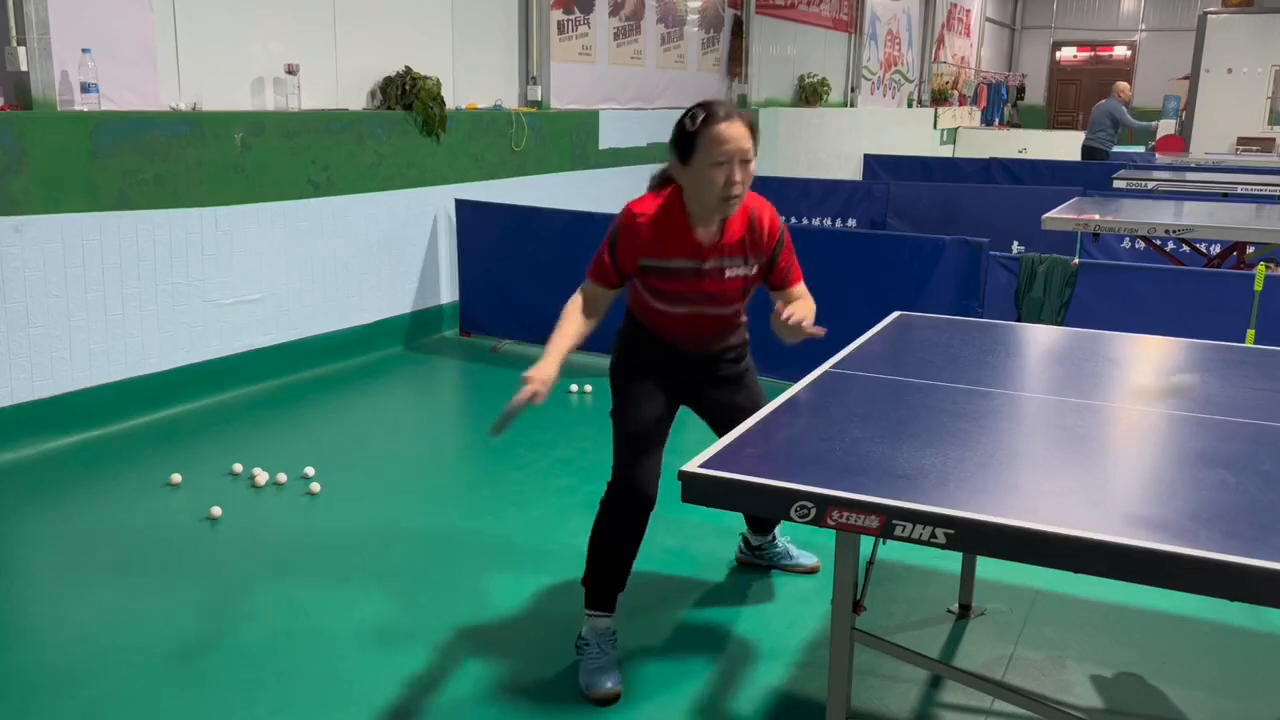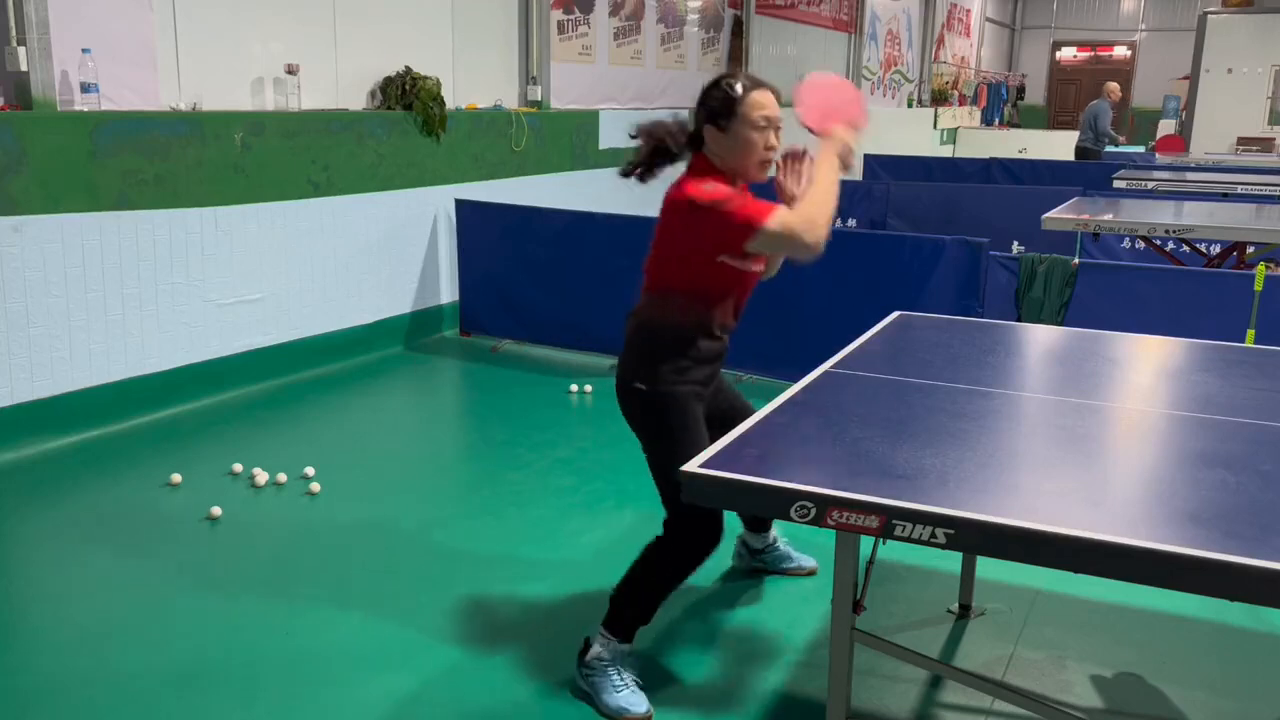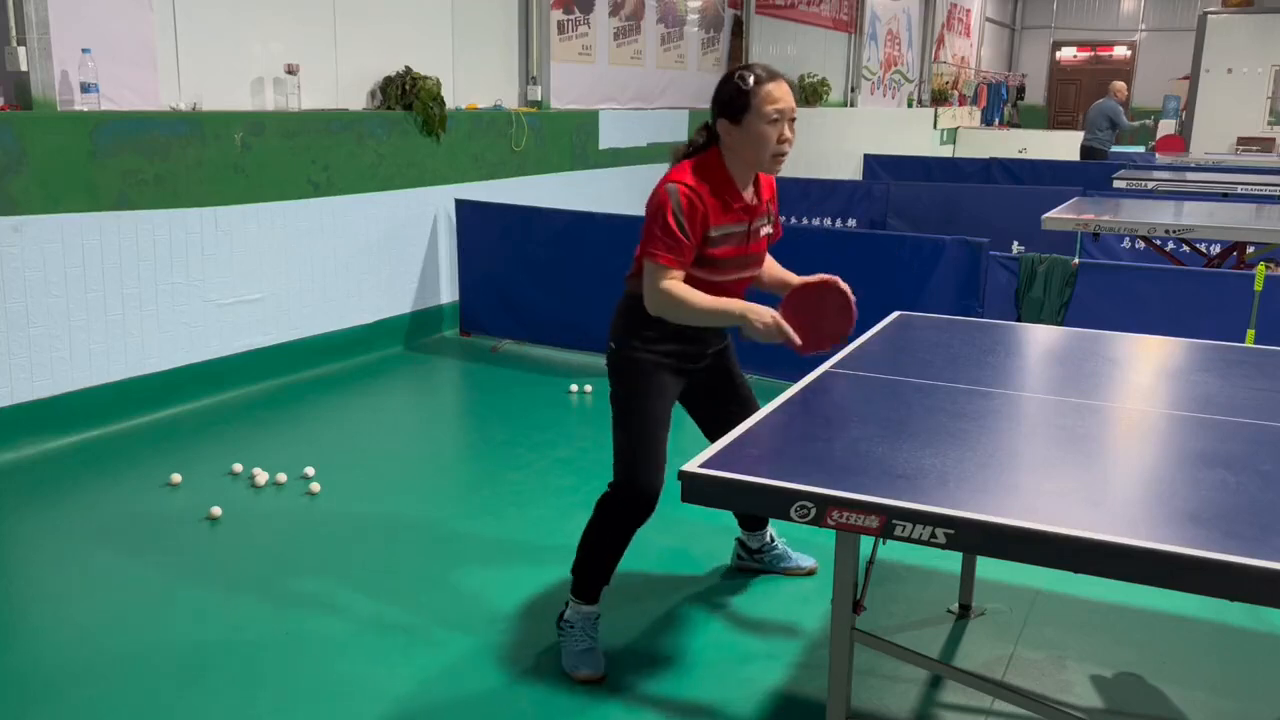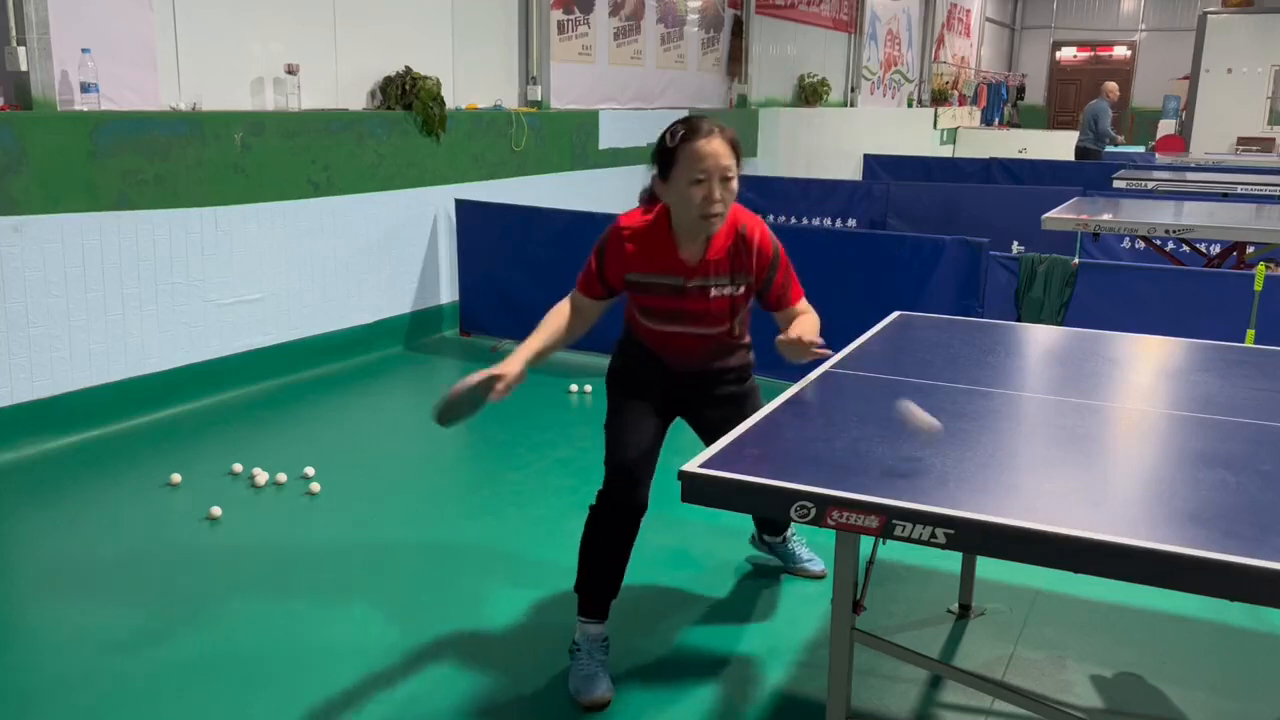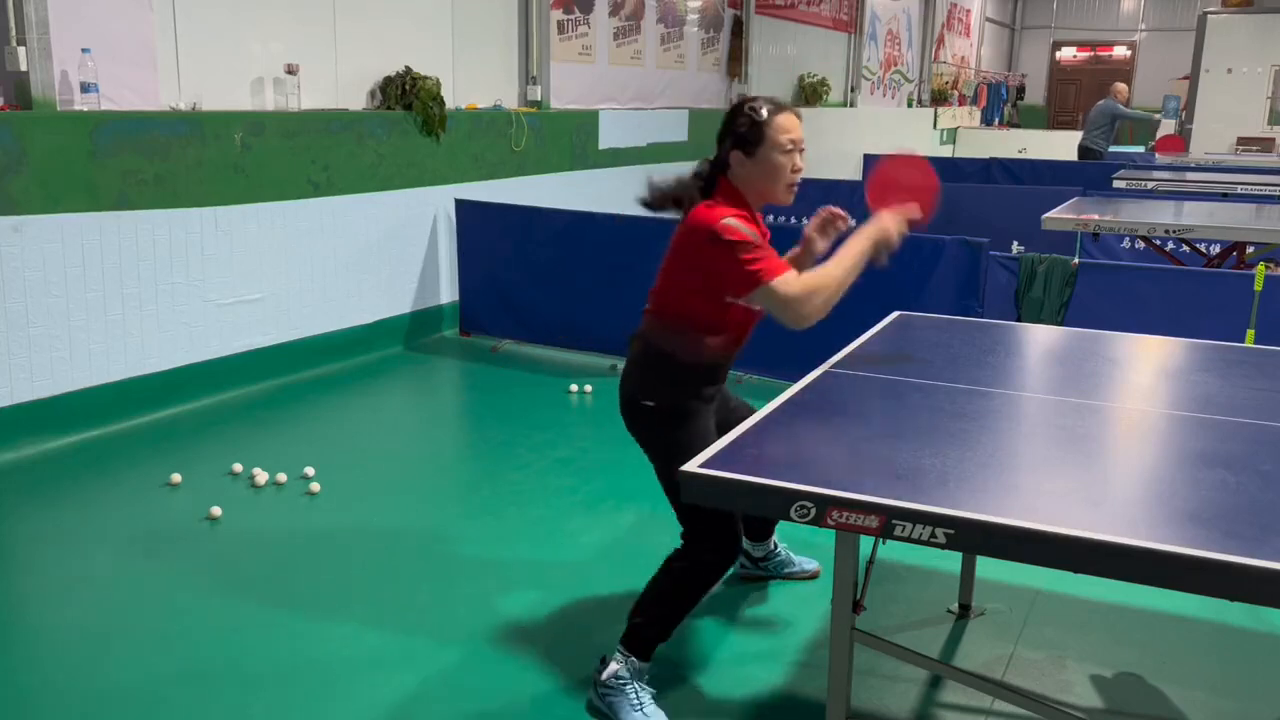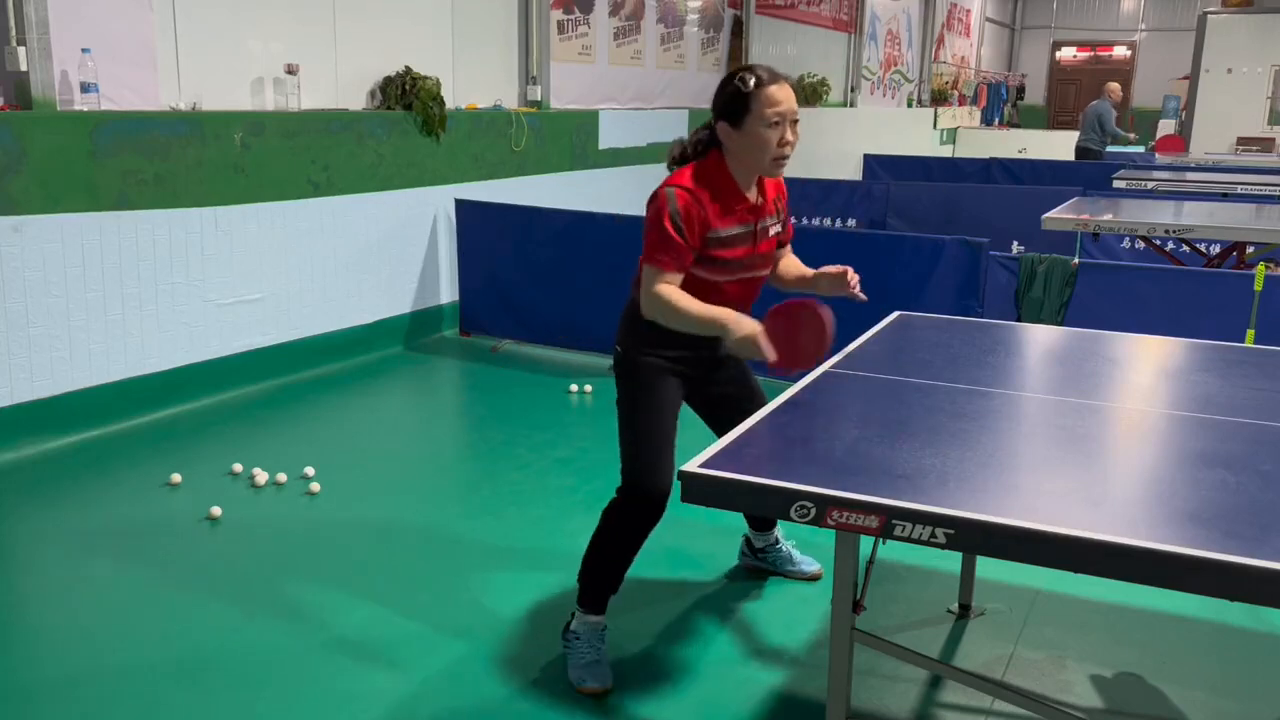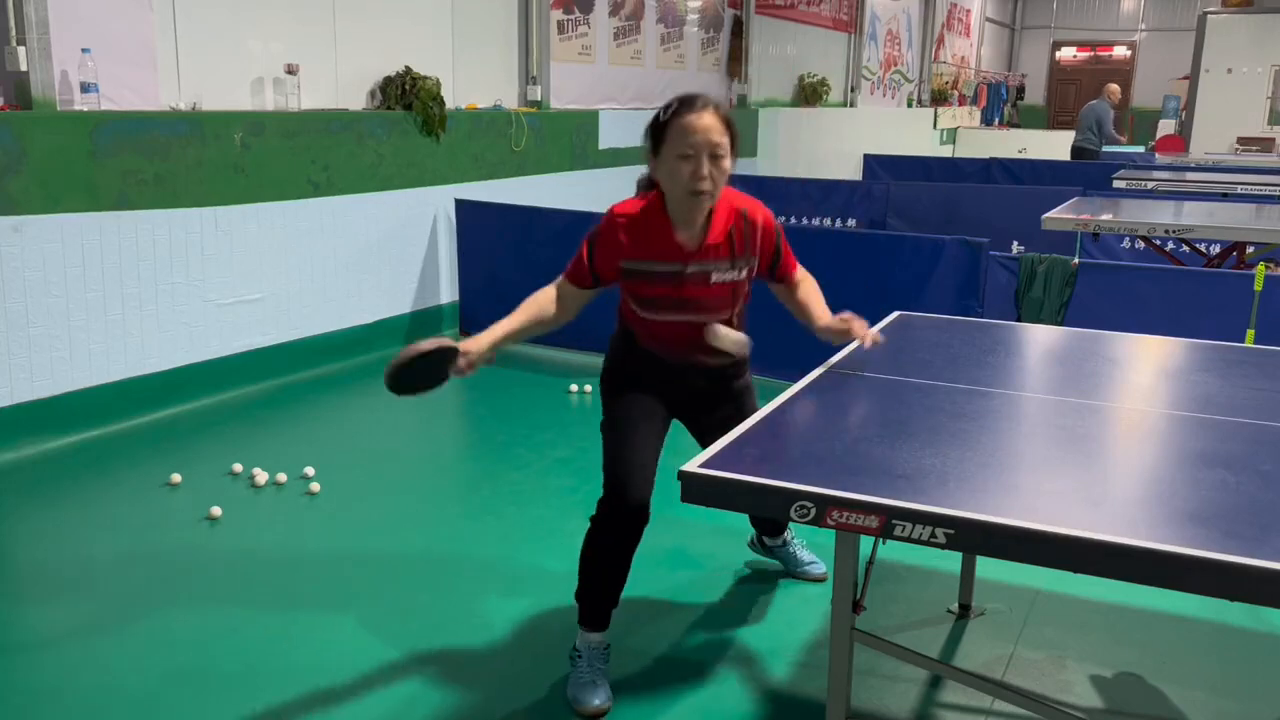
dt=0.5s
person 1, frame 1
left shoulder: (762, 222)
right shoulder: (640, 222)
left elbow: (796, 297)
right elbow: (591, 301)
left wrist: (795, 318)
right wrist: (550, 362)
left hip: (722, 361)
right hip: (647, 362)
right knee: (635, 488)
left ankle: (760, 540)
right ankle: (596, 629)
person 1, frame 2
left shoulder: (728, 191)
right shoulder: (706, 200)
left elbow: (757, 263)
right elbow: (808, 234)
left wrist: (792, 187)
right wrist: (831, 152)
left hip: (693, 366)
right hip: (660, 376)
right knee: (695, 526)
left ankle: (758, 542)
right ankle: (604, 652)
person 1, frame 3
left shoulder: (762, 187)
right shoulder: (683, 192)
right elbow: (659, 294)
left wrist: (801, 286)
right wrist: (742, 314)
left hip: (708, 343)
right hip: (647, 345)
right knee: (637, 487)
left ankle: (756, 543)
right ankle: (579, 615)
person 1, frame 4
left shoulder: (752, 240)
right shoulder: (628, 238)
left elbow: (798, 312)
right elbow: (580, 305)
left wrist: (803, 339)
right wrist: (519, 359)
left hip: (724, 379)
right hip: (644, 377)
right knee: (624, 496)
left ankle: (775, 539)
right ankle: (590, 637)
person 1, frame 5
left shoulder: (740, 214)
right shoulder: (722, 229)
left elbow: (776, 289)
right elbow: (801, 308)
left wrist: (817, 243)
right wrist: (870, 237)
left hip: (697, 385)
right hip: (665, 395)
right knee: (713, 539)
left ankle: (760, 551)
person 1, frame 6
left shoulder: (773, 189)
right shoulder: (683, 194)
left elbow: (778, 268)
right elbow: (655, 290)
left wrist: (822, 280)
right wrist: (723, 321)
left hip: (722, 348)
right hip: (659, 349)
right knee: (646, 490)
left ankle: (762, 544)
right ankle: (584, 627)
person 1, frame 7
left shoulder: (753, 220)
right shoulder: (623, 226)
left elbow: (794, 282)
right elbow: (563, 296)
left wrist: (831, 322)
right wrist: (488, 340)
left hip: (720, 377)
right hip: (640, 377)
right knee: (624, 506)
left ankle: (773, 541)
right ankle: (590, 645)
